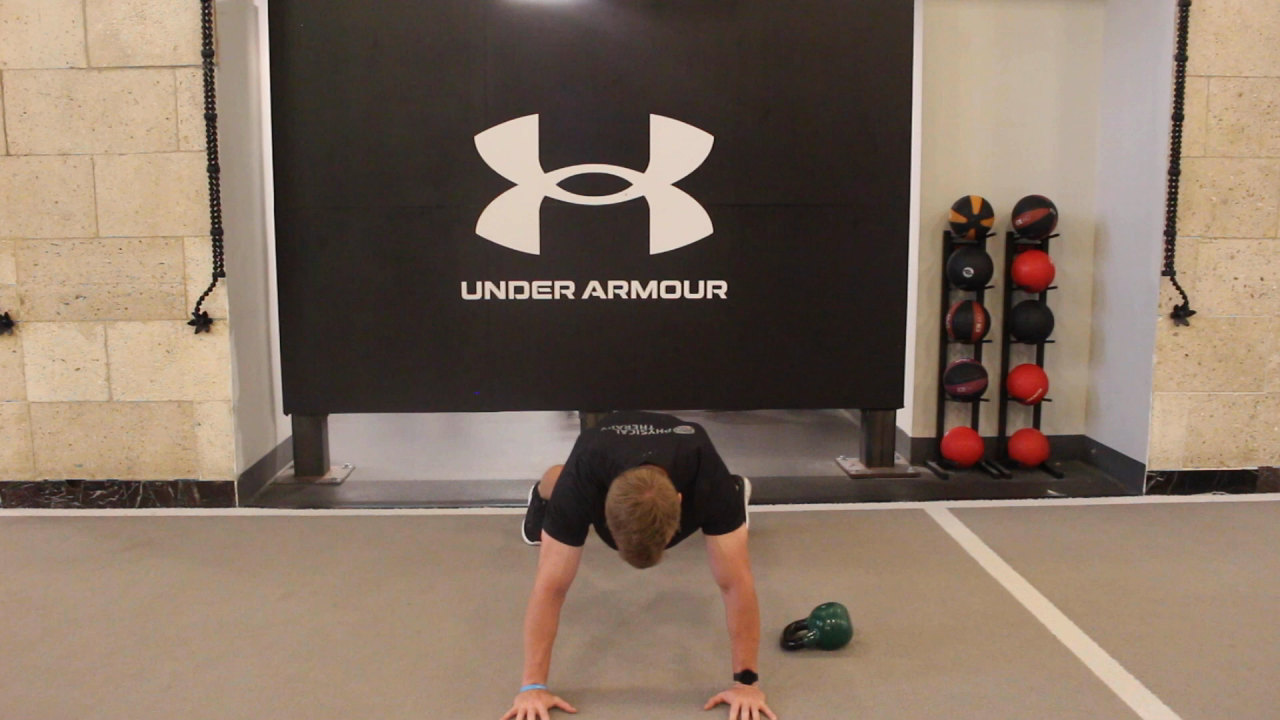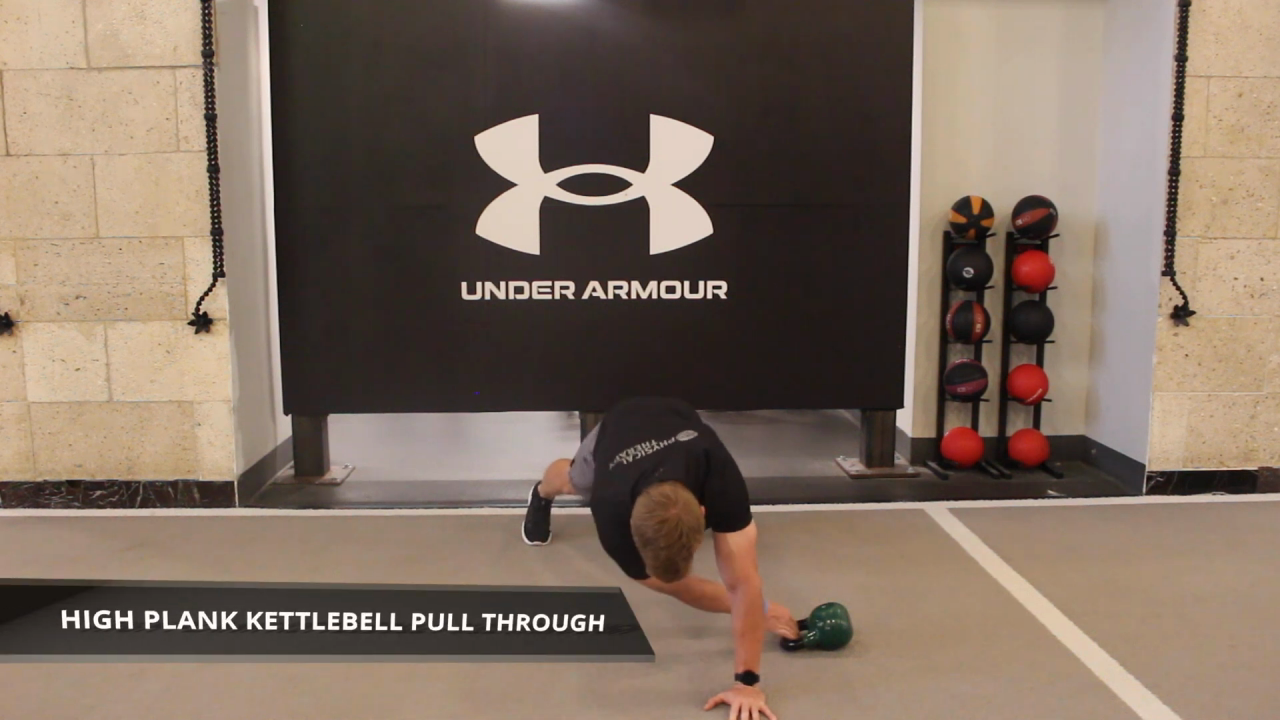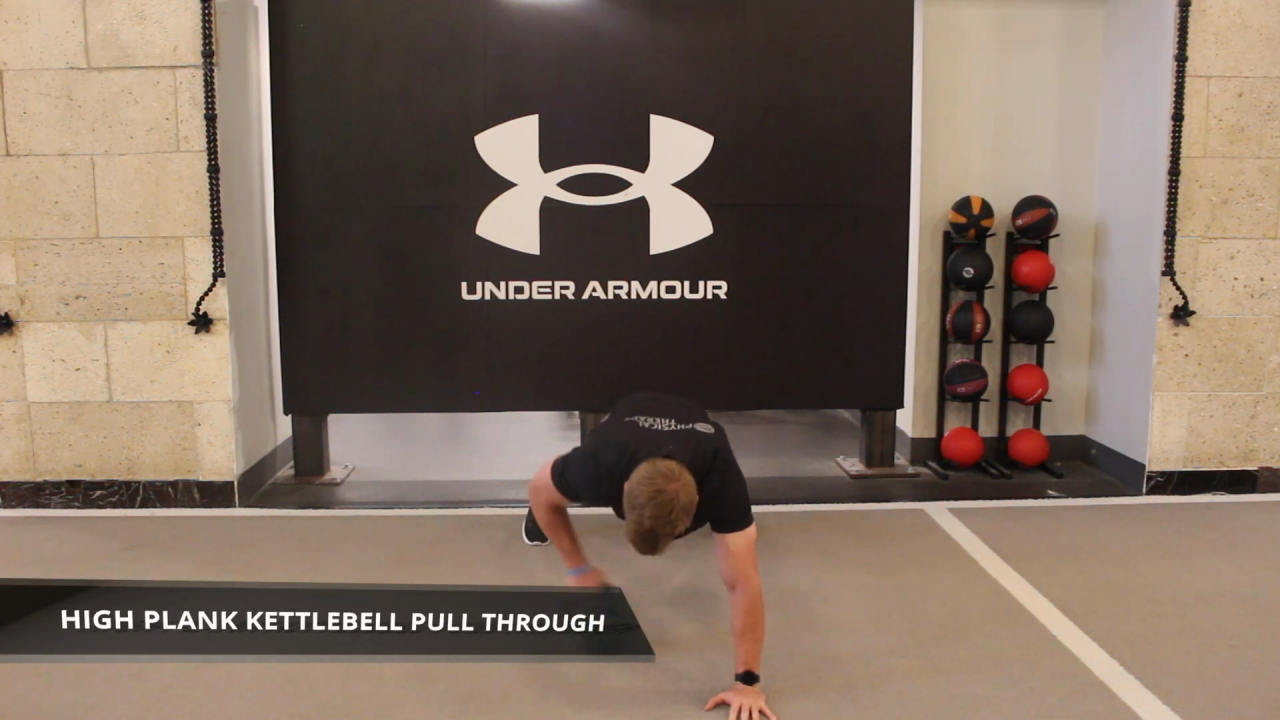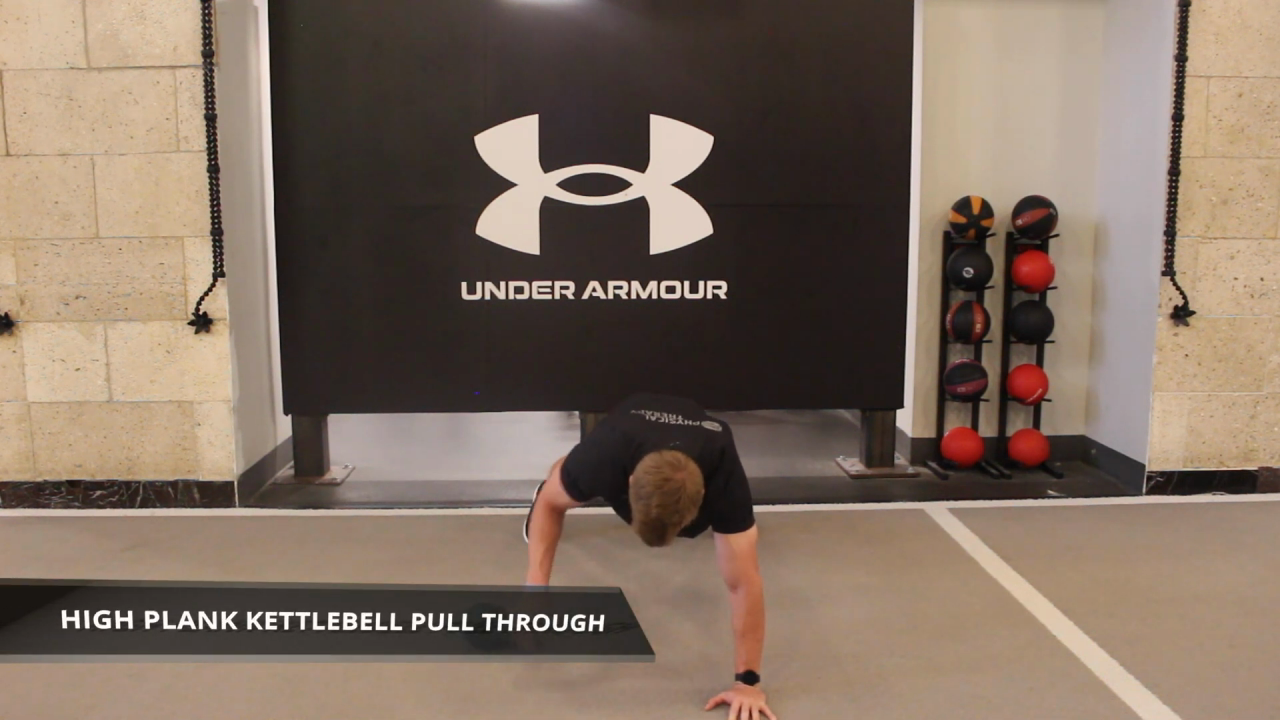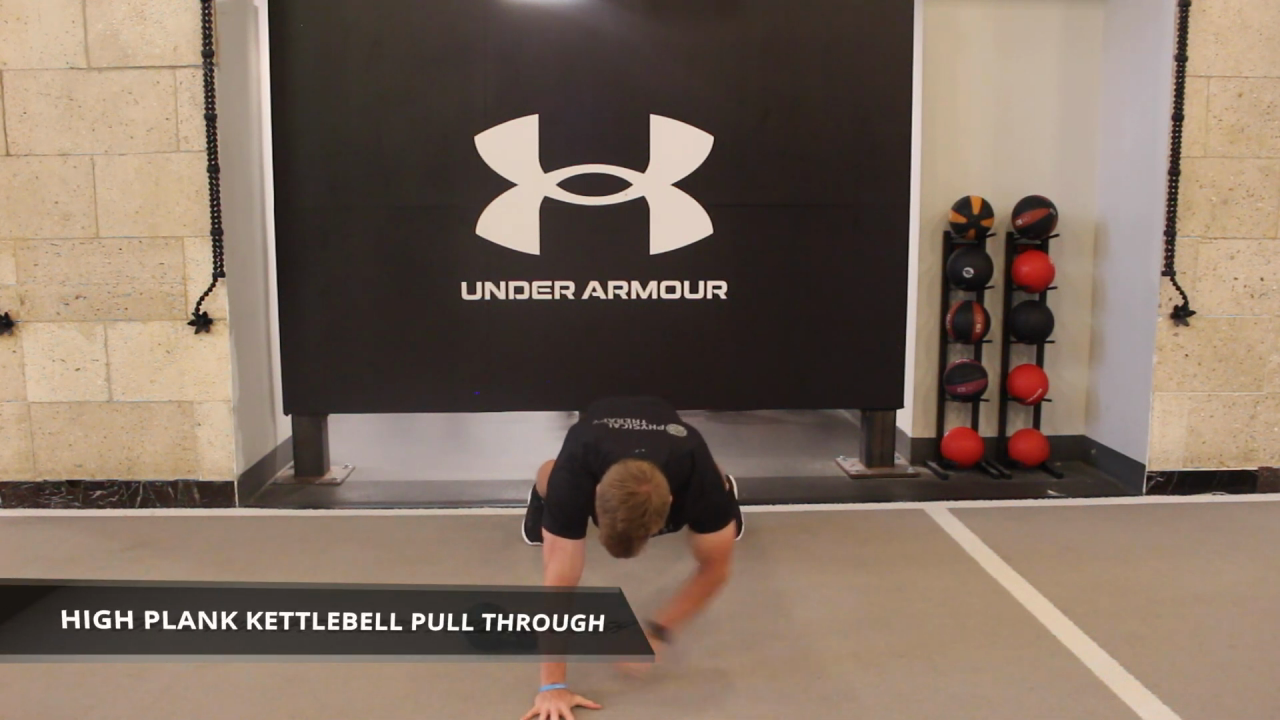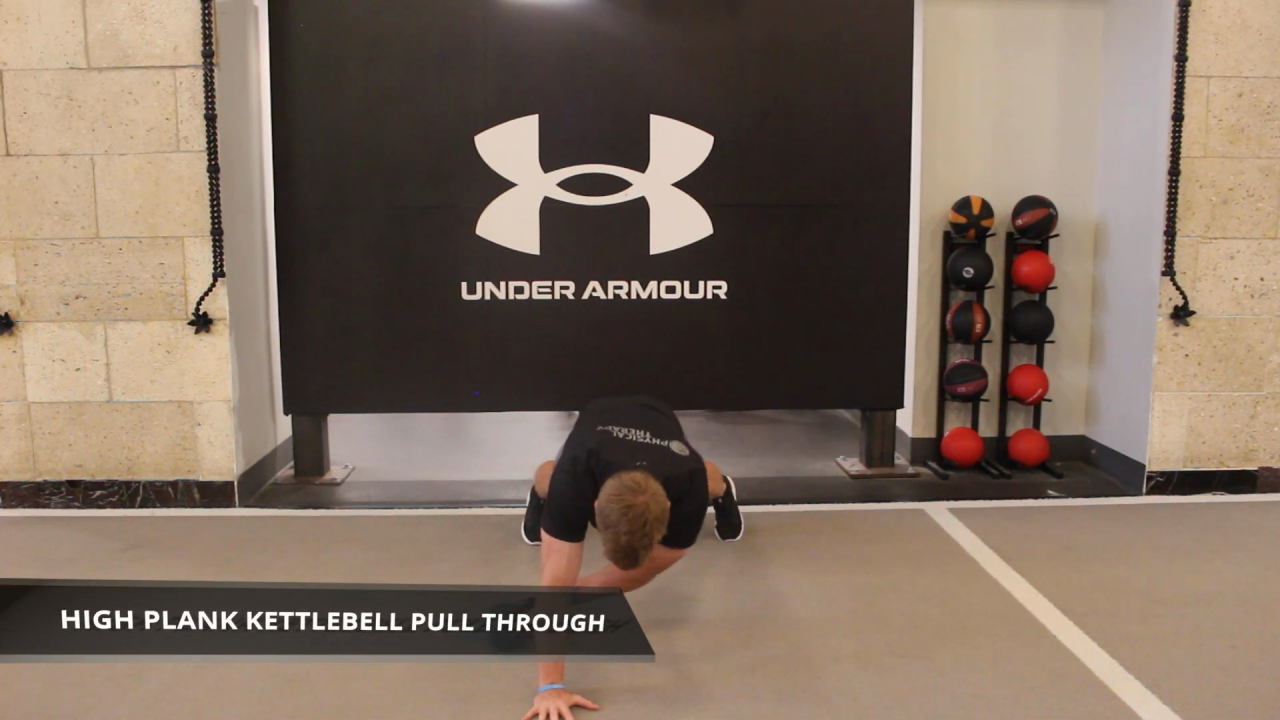
dt=0.7s
person 1, frame 1
left shoulder: (706, 476)
right shoulder: (585, 477)
left elbow: (736, 583)
right elbow: (551, 585)
left wrist: (745, 680)
right wrist: (533, 685)
left hip: (680, 460)
right hip: (607, 458)
right ankle: (543, 491)
person 1, frame 2
left shoulder: (719, 479)
right shoulder: (614, 512)
left elbow: (742, 581)
right elbow: (682, 587)
left wrist: (748, 681)
right wrist: (761, 611)
right hip: (616, 427)
right knee: (572, 481)
right ankle: (542, 494)
person 1, frame 3
left shoulder: (720, 477)
right shoulder: (602, 461)
left elbow: (743, 582)
right elbow: (540, 490)
left wrist: (747, 681)
right wrist: (579, 569)
left hip: (693, 438)
right hip: (629, 417)
right knee: (569, 482)
person 1, frame 4
left shoulder: (723, 474)
right shoulder: (604, 454)
left elbow: (743, 581)
right elbow: (551, 503)
left wrist: (747, 680)
right wrist: (536, 586)
left hip: (698, 445)
right hip: (630, 435)
right knee: (567, 480)
right ankle: (560, 476)
person 1, frame 5
left shoulder: (693, 473)
right shoulder: (574, 476)
left elbow: (715, 568)
right elbow: (560, 579)
left wrist: (660, 632)
right wrist: (552, 686)
right hip: (600, 427)
left ankle: (724, 488)
right ankle: (542, 493)
person 1, frame 6
left shoulder: (687, 487)
right shoulder: (574, 480)
left elbow: (641, 572)
right elbow: (557, 580)
right wrist: (550, 685)
left ankle: (721, 489)
right ankle: (541, 493)
